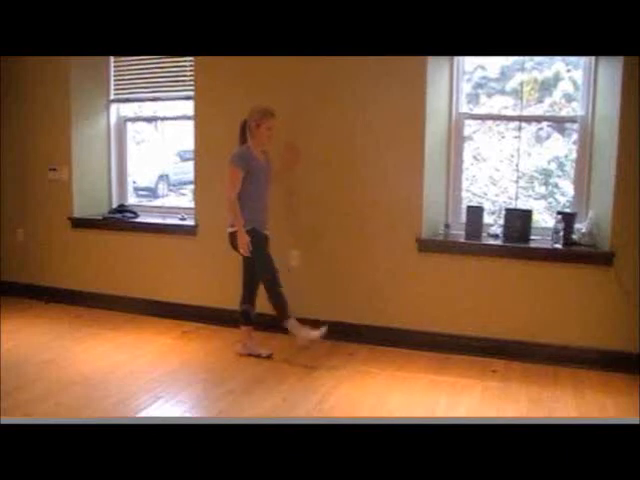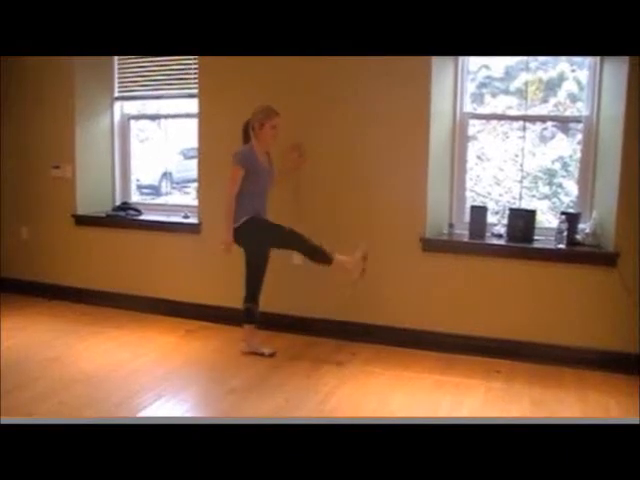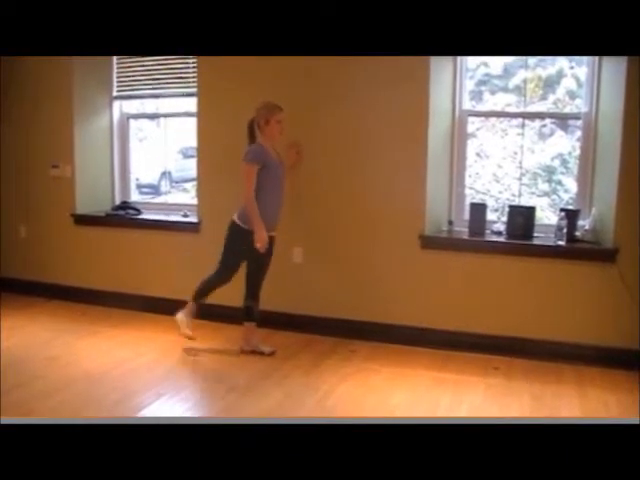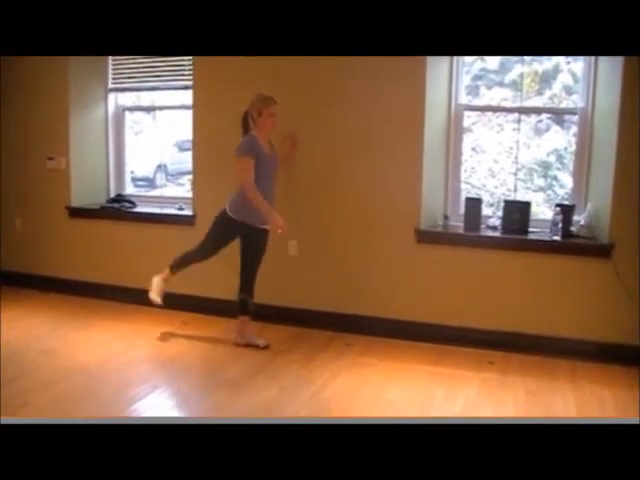
dt=1s
person 1, frame 1
left shoulder: (263, 155)
right shoulder: (240, 156)
right elbow: (231, 196)
right wrist: (241, 232)
left hip: (258, 232)
right hip: (242, 230)
left knee: (252, 286)
right knee: (270, 276)
left ankle: (246, 342)
right ankle: (295, 329)
person 1, frame 2
left shoulder: (266, 156)
right shoulder: (243, 155)
right elbow: (231, 194)
left wrist: (291, 166)
right wrist: (228, 231)
left hip: (256, 226)
right hip: (245, 224)
left knee: (255, 283)
right knee: (296, 239)
left ankle: (250, 340)
right ankle: (347, 264)
person 1, frame 3
left shoulder: (275, 153)
right shoulder: (256, 151)
right elbow: (248, 194)
left wrist: (289, 164)
right wrist: (258, 229)
left hip: (266, 231)
right hip: (247, 227)
left knee: (255, 284)
right knee: (223, 273)
left ankle: (250, 339)
right ankle: (187, 312)
person 1, frame 4
left shoulder: (270, 146)
right shoulder: (248, 146)
right elbow: (247, 186)
left wrist: (284, 154)
right wrist: (271, 214)
left hip: (259, 223)
right hip: (236, 215)
left knee: (249, 277)
right knee: (203, 252)
left ankle: (243, 332)
right ankle: (162, 279)
